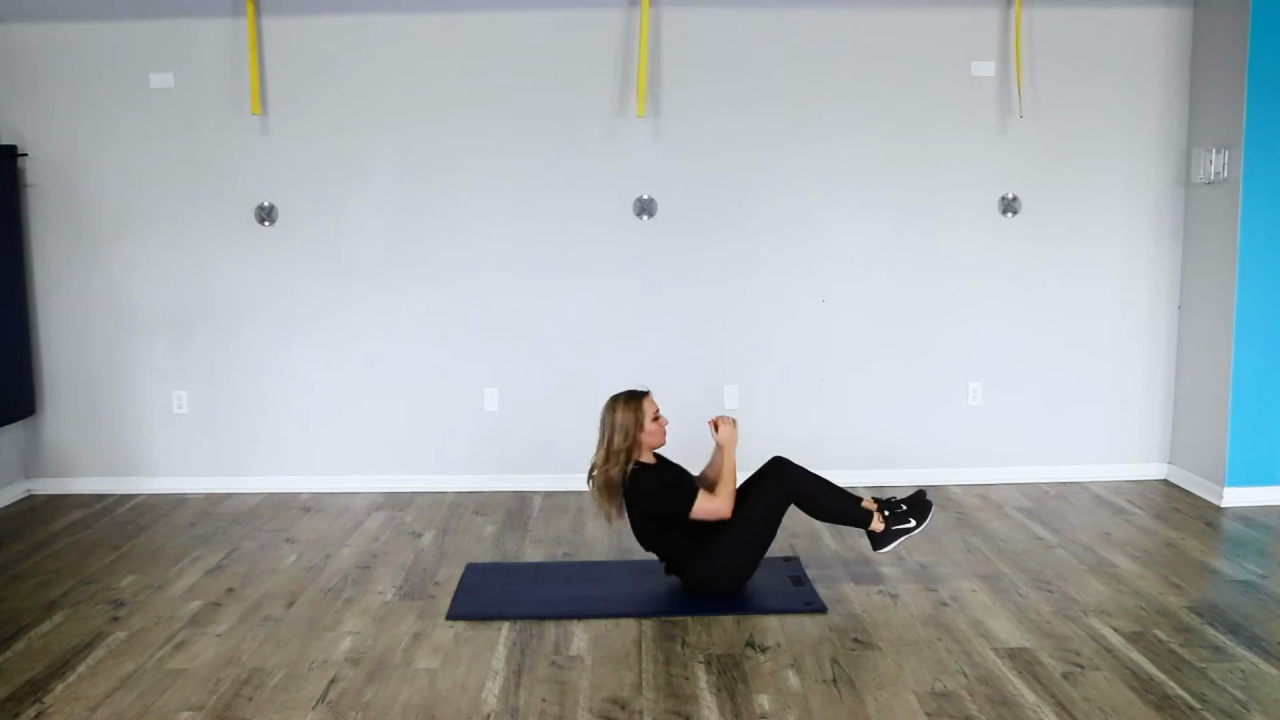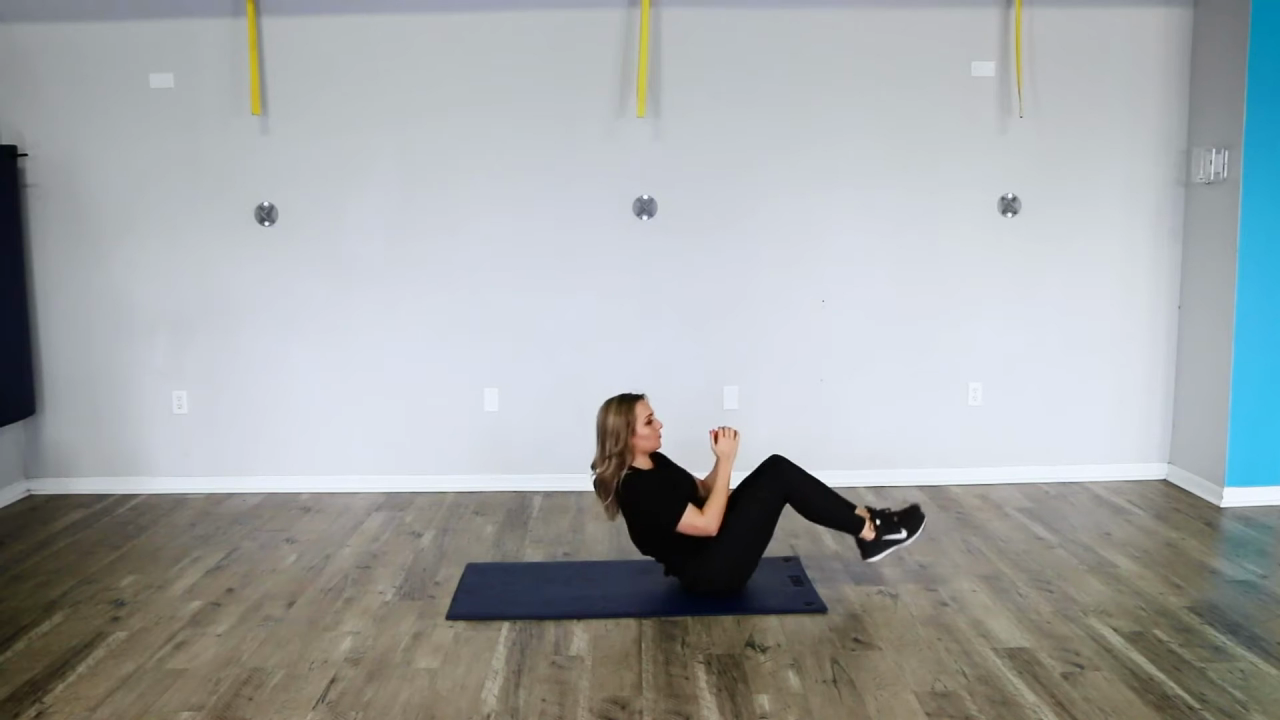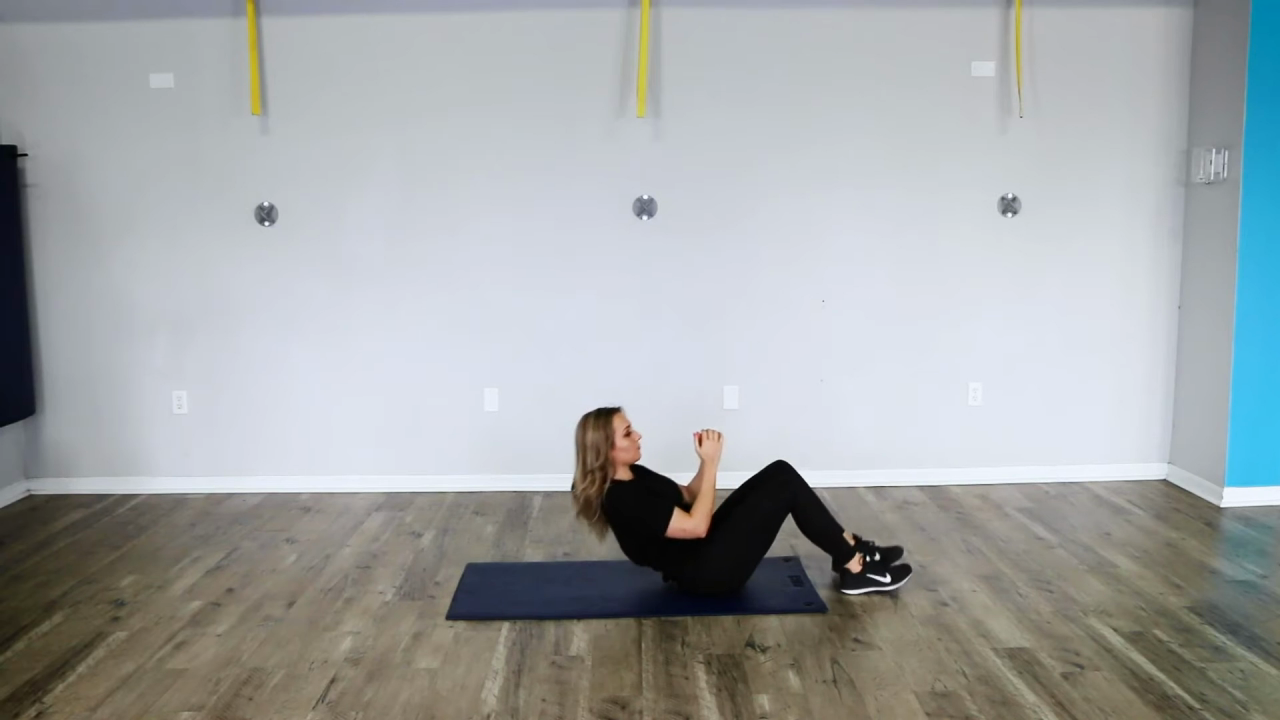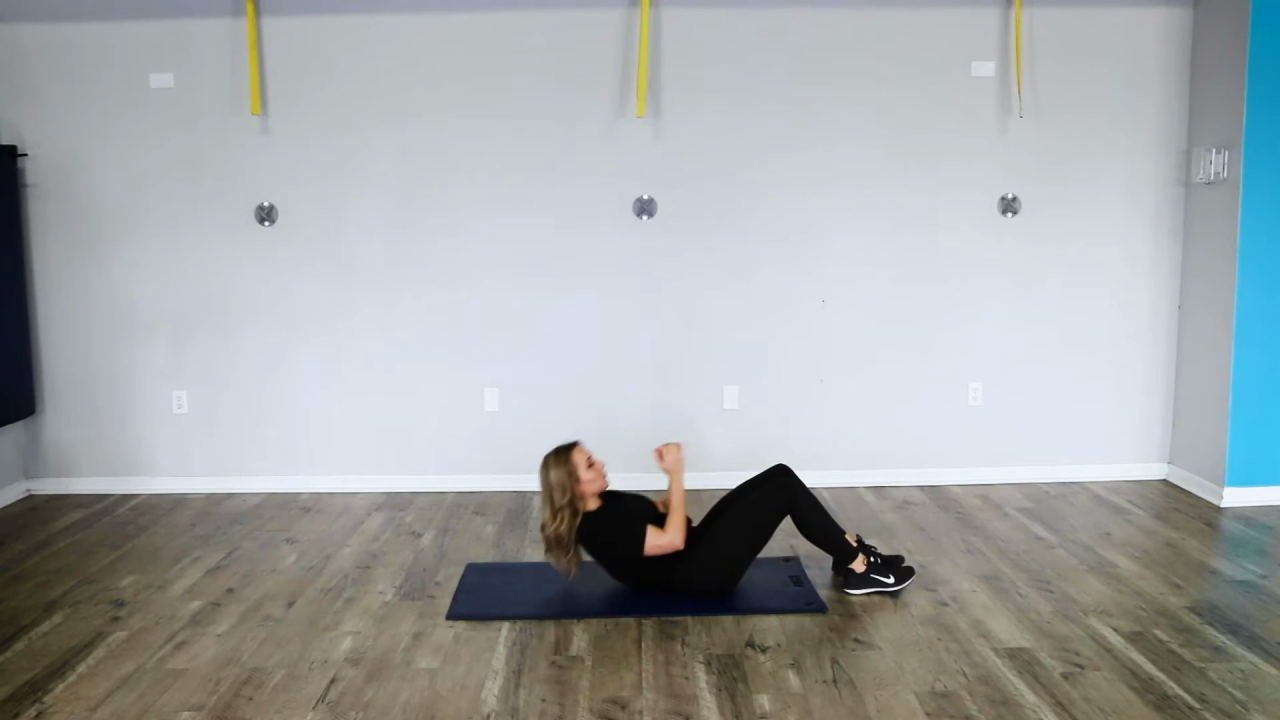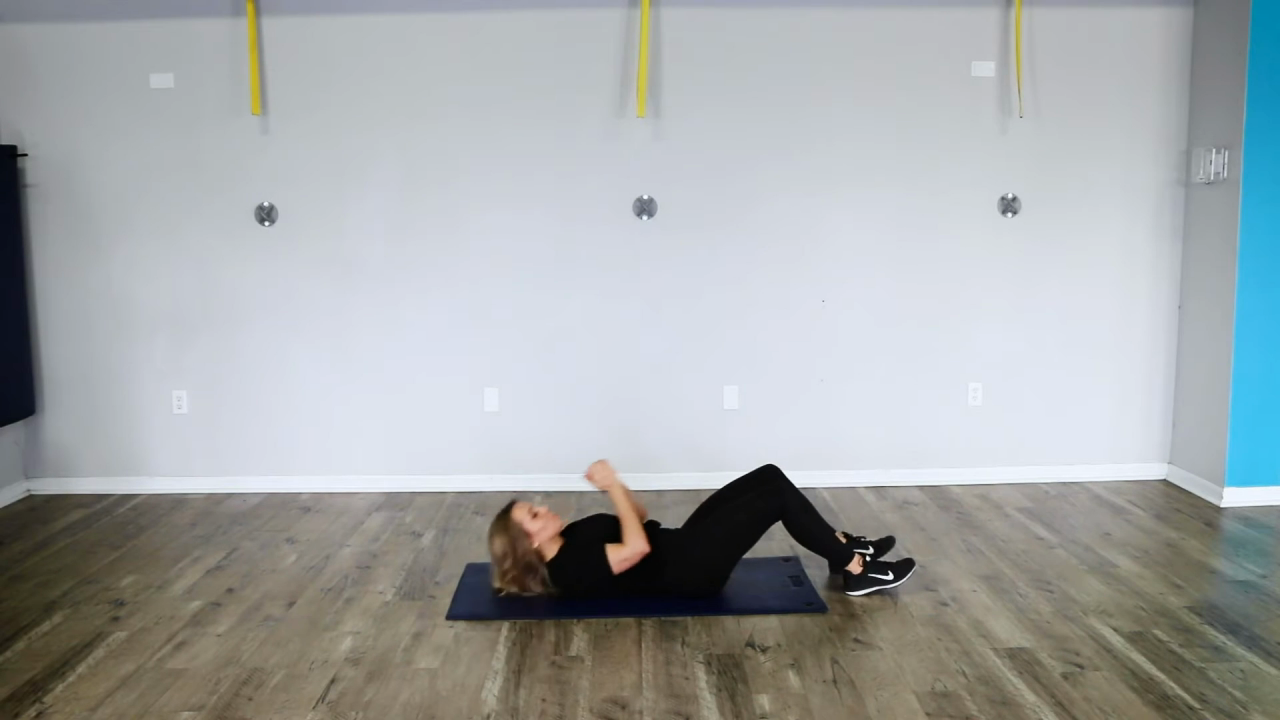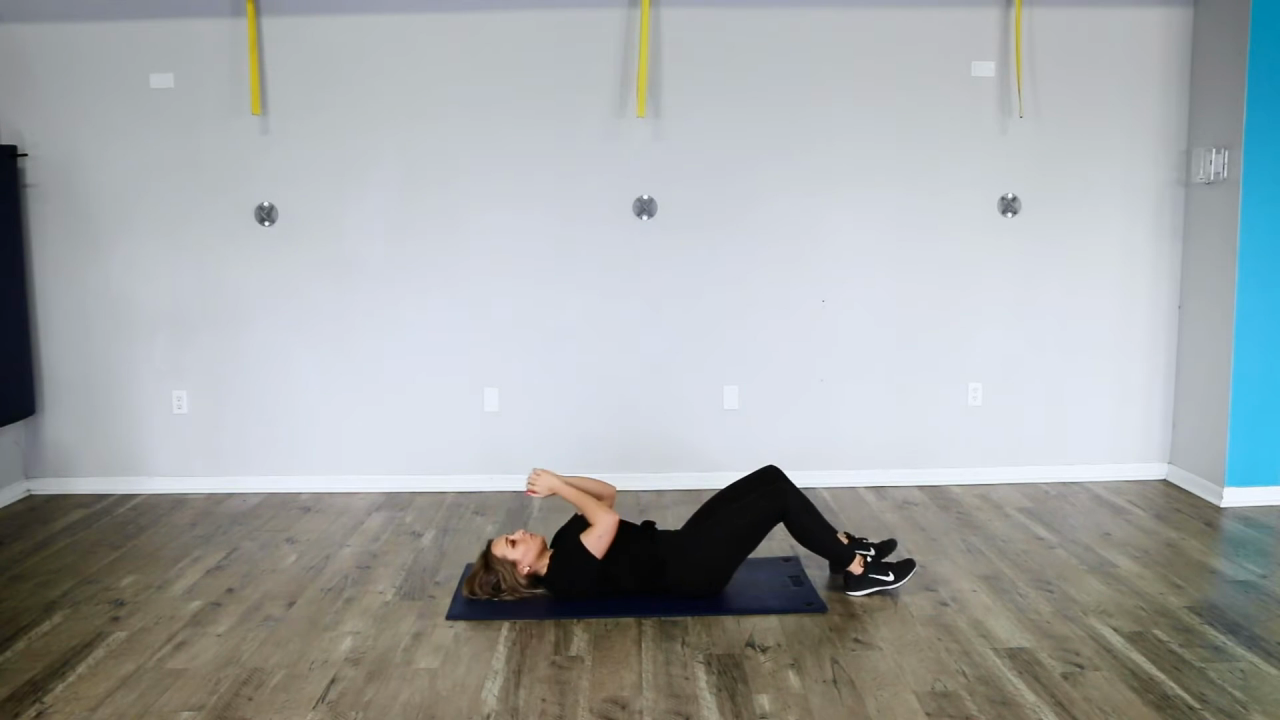
dt=0.3s
person 1, frame 1
left shoulder: (650, 464)
right shoulder: (645, 484)
left elbow: (701, 488)
right elbow: (723, 506)
left wrist: (720, 448)
right wrist: (728, 447)
left hip: (712, 546)
right hip: (712, 570)
left knee: (778, 468)
right knee: (784, 481)
left ankle: (875, 508)
right ankle: (881, 526)
person 1, frame 2
left shoulder: (654, 463)
right shoulder: (639, 490)
left elbow: (702, 492)
right elbow: (708, 525)
left wrist: (721, 459)
right wrist: (726, 460)
left hip: (712, 549)
right hip: (710, 571)
left knee: (776, 466)
right knee: (781, 479)
left ankle: (867, 519)
right ankle: (871, 535)
person 1, frame 3
left shoulder: (632, 476)
right shoulder: (623, 500)
left elbow: (688, 497)
right elbow: (697, 525)
left wrist: (705, 461)
right wrist: (711, 462)
left hip: (709, 549)
right hip: (709, 571)
left knee: (780, 472)
right knee: (788, 488)
left ankle: (850, 547)
right ankle: (855, 571)
person 1, frame 4
left shoulder: (604, 503)
right shoulder: (599, 527)
left elbow: (663, 513)
right elbow: (673, 539)
left wrist: (673, 475)
right wrist: (675, 475)
left hip: (696, 549)
right hip: (700, 572)
left knee: (780, 475)
right knee: (785, 491)
left ankle: (851, 549)
right ankle: (859, 570)
person 1, frame 5
left shoulder: (574, 538)
right shoulder: (572, 568)
left elbow: (638, 517)
right elbow: (639, 547)
left wrist: (612, 485)
right wrist: (611, 487)
left hip: (681, 547)
right hip: (690, 570)
left knee: (769, 477)
right knee: (777, 496)
left ankle: (845, 548)
right ankle: (857, 571)
person 1, frame 6
left shoulder: (561, 544)
right shoulder: (566, 575)
left elbow: (608, 496)
right elbow: (609, 521)
left wrist: (560, 482)
right wrist: (558, 487)
left hip: (678, 547)
right hip: (689, 570)
left knee: (771, 477)
right knee: (779, 498)
left ankle: (846, 548)
right ankle: (859, 571)
